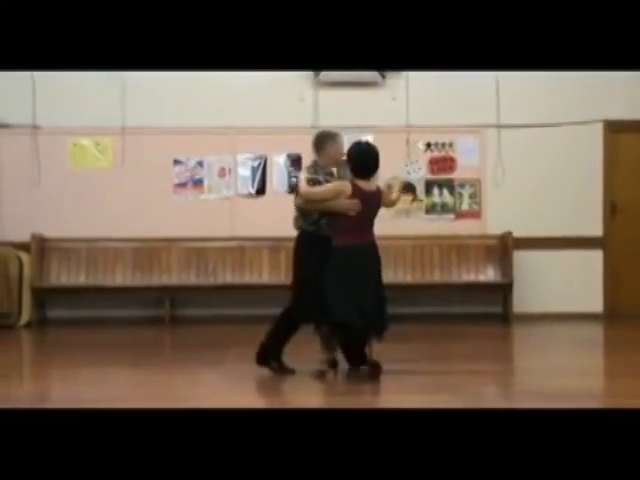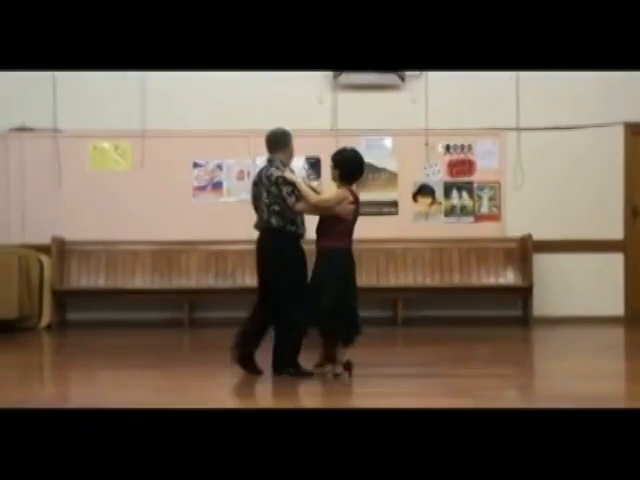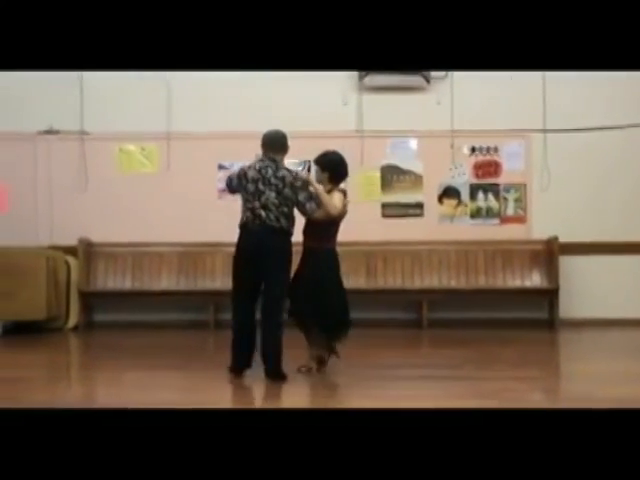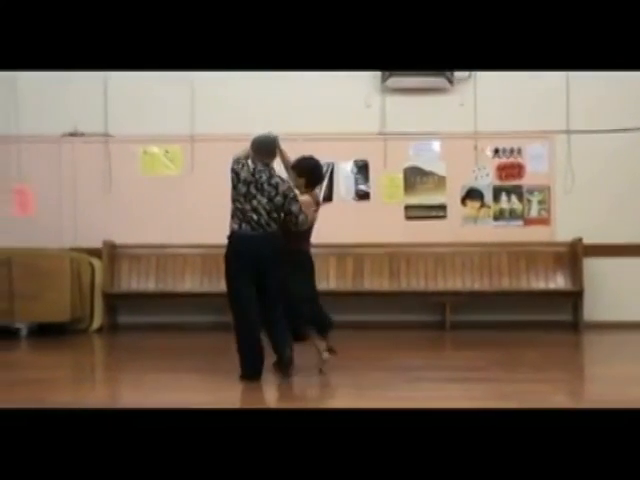
dt=0.5s
person 1, frame 1
left shoulder: (329, 175)
right shoulder: (314, 174)
right elbow: (302, 202)
right wrist: (336, 205)
left hip: (327, 245)
right hip: (313, 245)
right knee: (304, 303)
right ankle: (269, 353)
person 1, frame 2
left shoulder: (262, 174)
right shoulder: (280, 174)
right elbow: (296, 205)
right wrist: (336, 209)
left hip: (268, 241)
right hip: (285, 244)
left knee: (269, 300)
right knee: (293, 303)
left ankle: (245, 349)
right ankle: (287, 361)
person 1, frame 3
left shoulder: (248, 172)
right shoulder: (292, 179)
left elbow: (230, 184)
right elbow: (312, 211)
left hip: (249, 240)
right hip: (277, 243)
left knee: (243, 302)
right knee: (273, 305)
left ankle: (240, 361)
right ankle: (272, 366)
person 1, frame 4
left shoulder: (240, 172)
right shoulder: (282, 185)
left elbow: (239, 158)
right elbow: (300, 222)
left wrist: (256, 149)
left hip: (241, 245)
right hip: (269, 246)
left knee: (244, 306)
right knee: (272, 304)
left ankle: (252, 367)
right ankle: (284, 352)
person 2, frame 1
left shoulder: (344, 188)
right shoulder: (378, 192)
left elbow: (305, 193)
right elbow: (392, 200)
left wrist: (303, 177)
right wrist: (396, 187)
left hip: (344, 255)
right hip: (368, 254)
left knee: (342, 308)
right knee: (368, 307)
left ankle: (358, 361)
right ankle: (369, 360)
person 2, frame 2
left shoulder: (343, 195)
right shoulder: (346, 195)
left elbow: (315, 201)
right elbow: (322, 203)
left wrist: (296, 180)
left hip: (333, 258)
right hip: (336, 257)
left knee: (329, 310)
right knee: (326, 309)
left ankle: (343, 362)
right ankle: (330, 354)
person 2, frame 3
left shoulder: (338, 196)
right shoulder: (325, 194)
left elbow: (334, 212)
left wrist: (317, 188)
left hip: (322, 258)
right hip: (313, 256)
left knee: (315, 308)
right knee: (307, 307)
left ankle: (317, 355)
right ankle: (321, 351)
person 2, frame 4
left shoulder: (305, 201)
right shoulder: (307, 197)
right elbow: (289, 169)
right wrist: (279, 150)
left hip: (296, 259)
right hip: (297, 258)
left knee: (298, 308)
right knee: (293, 307)
left ankle: (323, 347)
